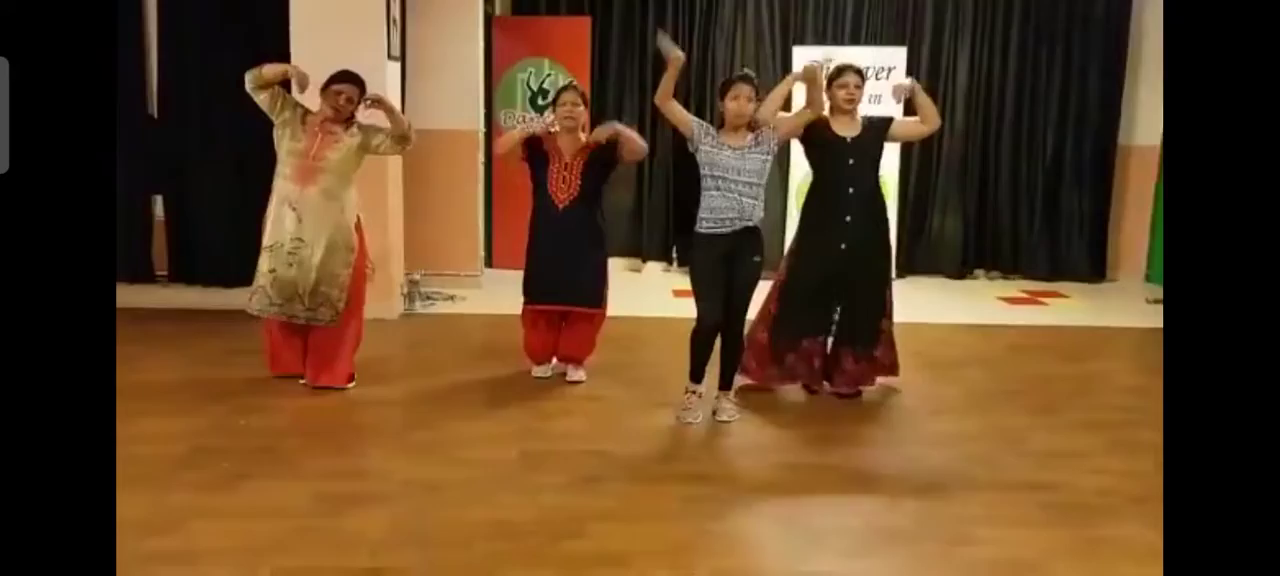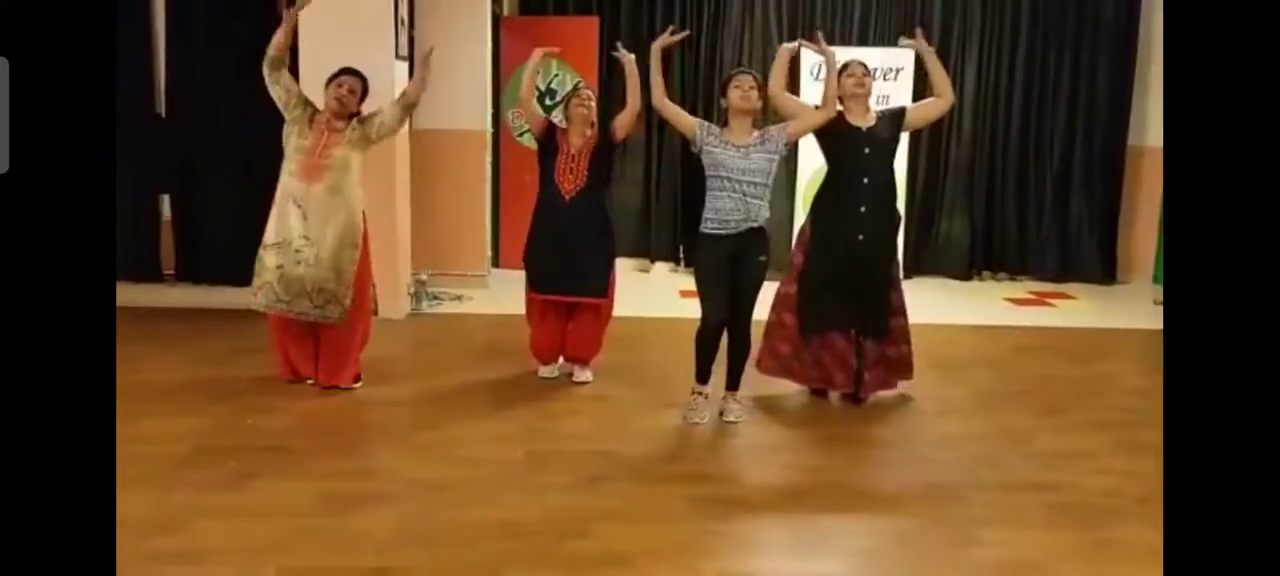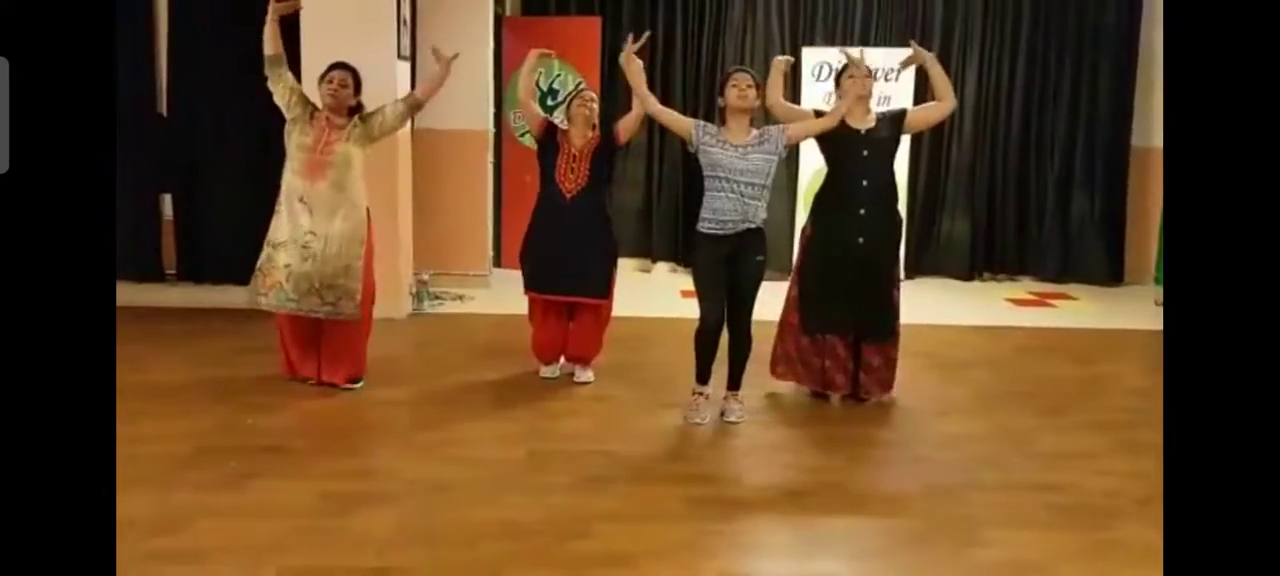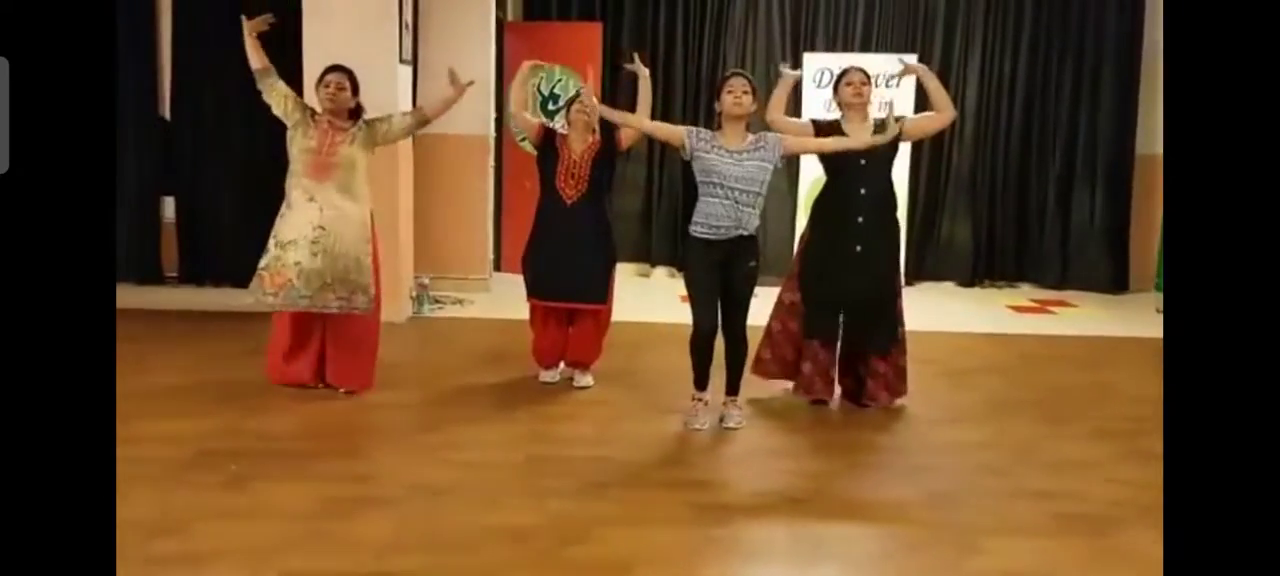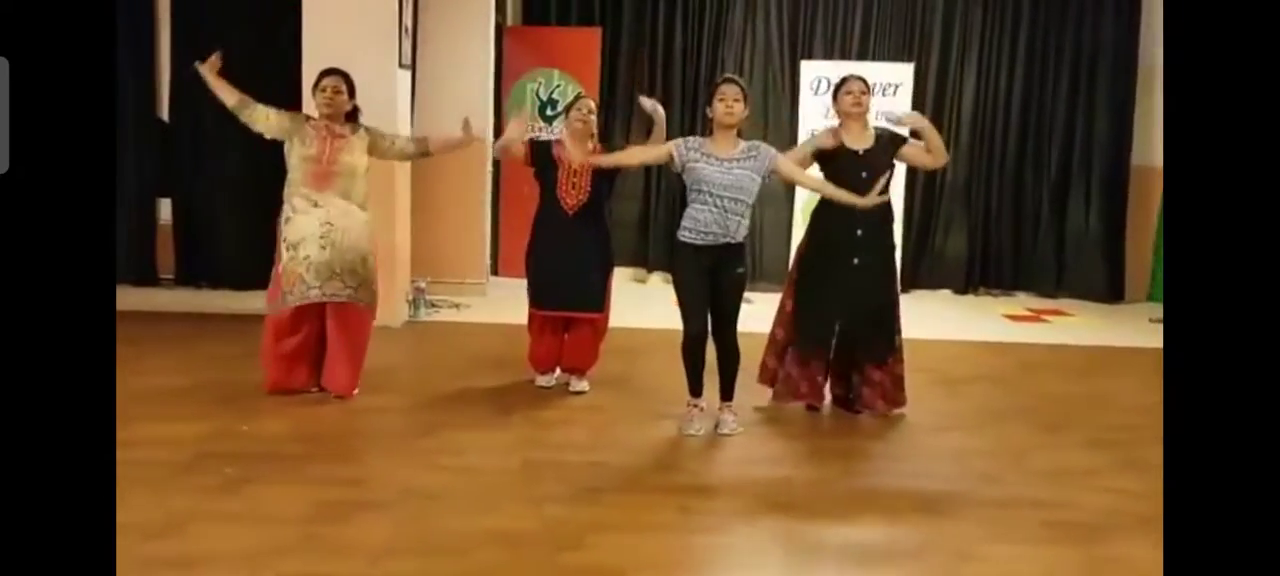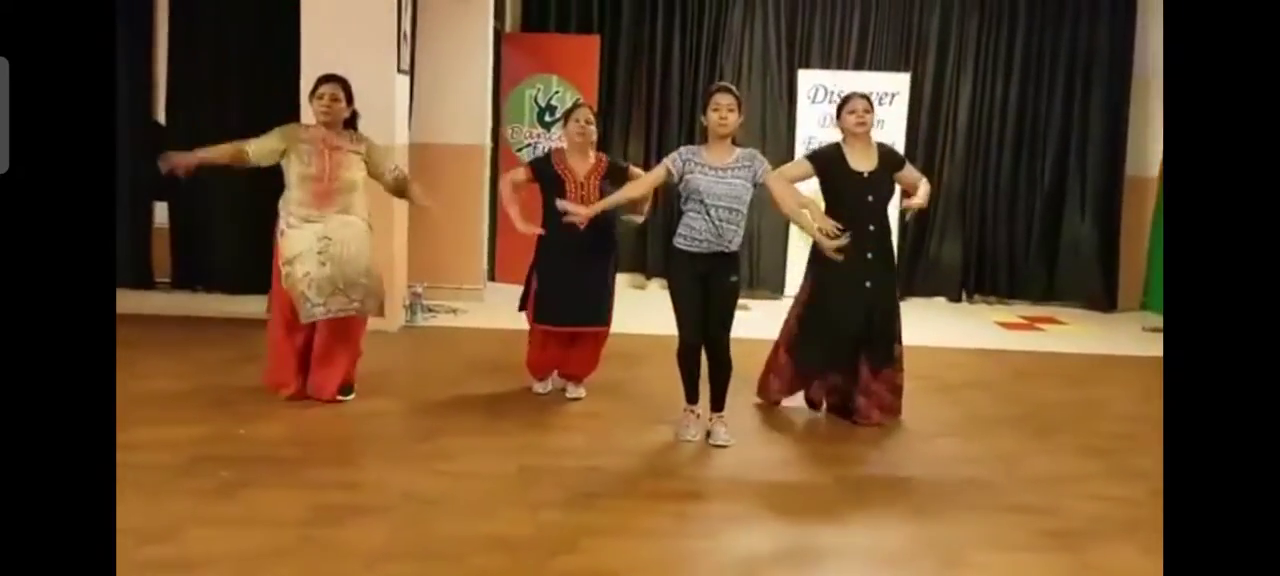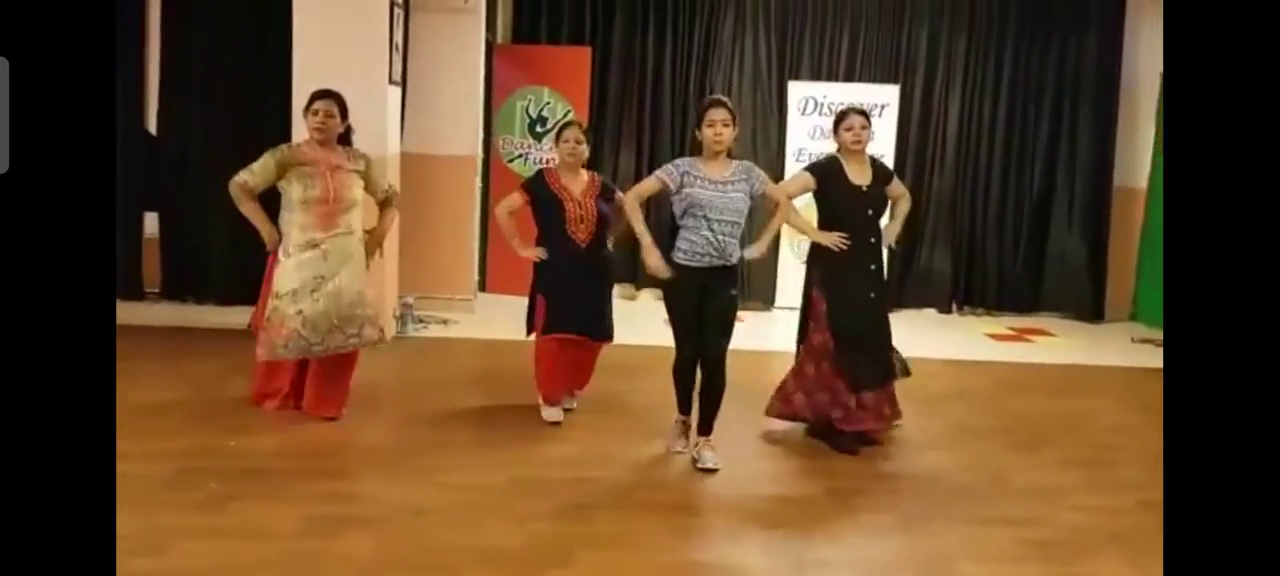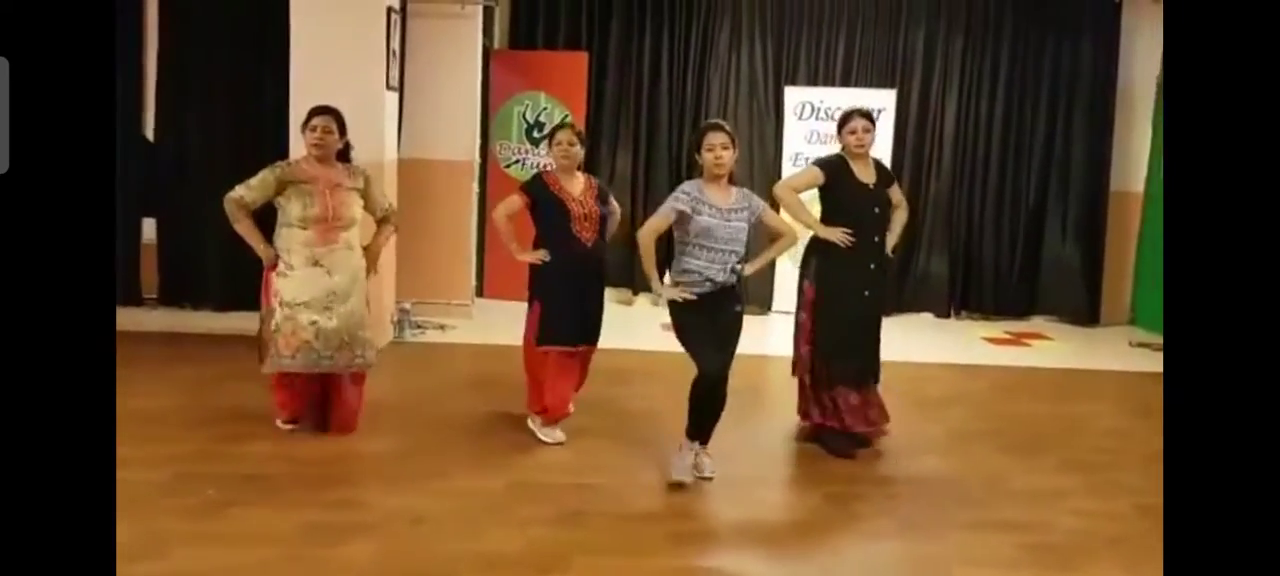
dt=0.3s
person 1, frame 1
left shoulder: (767, 140)
right shoulder: (703, 136)
left elbow: (813, 112)
right elbow: (663, 101)
left wrist: (814, 78)
right wrist: (673, 65)
left hip: (747, 242)
right hip: (708, 240)
left knee: (734, 321)
right knee: (709, 319)
left ankle: (725, 393)
right ankle: (693, 390)
person 1, frame 2
left shoulder: (774, 139)
right shoulder: (706, 135)
left elbow: (827, 111)
right elbow: (660, 102)
left wrist: (829, 60)
right wrist: (656, 53)
left hip: (752, 241)
right hip: (712, 240)
left knee: (740, 321)
right knee: (714, 318)
left ankle: (732, 394)
right ankle: (700, 391)
person 1, frame 3
left shoulder: (773, 138)
right shoulder: (704, 135)
left elbow: (827, 122)
right elbow: (653, 107)
right wrist: (630, 67)
left hip: (750, 241)
right hip: (710, 239)
left knee: (740, 321)
right knee: (711, 318)
left ankle: (733, 394)
right ankle: (700, 391)
person 1, frame 4
left shoulder: (769, 145)
right shoulder: (699, 140)
left elbow: (827, 144)
right elbow: (645, 125)
left wrist: (878, 138)
right wrist: (597, 107)
left hip: (743, 246)
right hip: (703, 244)
left knee: (735, 326)
right knee: (705, 324)
left ankle: (733, 399)
right ankle: (699, 397)
person 1, frame 5
left shoulder: (760, 154)
right shoulder: (691, 148)
left elbow: (806, 179)
right elbow: (641, 155)
left wrist: (859, 202)
right wrist: (589, 160)
left hip: (731, 253)
right hip: (690, 249)
left knee: (725, 333)
right knee: (695, 331)
left ankle: (728, 405)
right ankle: (695, 403)
person 1, frame 6
left shoulder: (752, 161)
right shoulder: (685, 157)
left elbow: (786, 199)
right elbow: (641, 185)
left wrist: (820, 236)
right wrist: (592, 209)
left hip: (725, 261)
right hip: (686, 257)
left knee: (717, 340)
right knee: (689, 339)
left ankle: (718, 417)
right ankle: (691, 410)
person 1, frame 7
left shoulder: (747, 173)
right shoulder: (682, 169)
left elbow: (784, 203)
right elbow: (633, 198)
left wrist: (763, 242)
right wrist: (648, 245)
left hip: (724, 276)
right hip: (682, 272)
left knee: (713, 357)
right knee: (687, 353)
left ankle: (703, 439)
right ankle: (683, 421)
person 1, frame 8
left shoulder: (747, 200)
right shoulder: (688, 194)
left elbow: (788, 234)
right elbow: (646, 234)
left wrist: (753, 266)
right wrist: (657, 285)
left hip: (727, 298)
right hip: (689, 298)
left knee: (719, 376)
right knee: (709, 369)
left ankle: (702, 447)
right ankle: (689, 441)
person 2, frame 1
left shoulder: (358, 135)
right shoulder: (291, 117)
left elbow: (401, 141)
right elbow: (254, 82)
left wrist: (387, 107)
right wrist: (289, 70)
left hip: (334, 230)
right hip: (287, 226)
left knee: (333, 301)
right knee: (285, 296)
left ankle: (333, 371)
right ankle: (297, 366)
person 2, frame 2
left shoulder: (363, 131)
right shoulder: (299, 115)
left elbow: (405, 106)
right elbow: (274, 69)
left wrist: (422, 71)
left hip: (339, 227)
right hip: (291, 224)
left knee: (339, 300)
right knee: (291, 298)
left ankle: (341, 370)
right ankle: (303, 366)
person 2, frame 3
left shoulder: (364, 128)
right shoulder: (298, 114)
left elbow: (409, 104)
right elbow: (275, 69)
left wrist: (442, 72)
left hip: (343, 225)
right hip: (295, 222)
left knee: (343, 298)
right knee: (295, 297)
left ankle: (343, 371)
right ankle: (307, 367)
person 2, frame 4
left shoulder: (367, 132)
right shoulder: (299, 119)
left elbow: (416, 119)
right elbow: (267, 80)
left wrist: (455, 95)
right wrist: (249, 34)
left hip: (349, 226)
right hip: (301, 225)
left knee: (349, 301)
right knee: (299, 300)
left ankle: (345, 374)
right ankle: (302, 371)
person 2, frame 5
left shoulder: (365, 136)
right shoulder: (297, 126)
left elbow: (411, 147)
right elbow: (248, 110)
left wrist: (459, 141)
right wrist: (210, 77)
left hip: (349, 231)
right hip: (303, 229)
left knee: (347, 306)
right knee: (301, 306)
left ankle: (343, 377)
right ankle: (301, 376)
person 2, frame 6
left shoulder: (361, 145)
right shoulder: (290, 137)
left elbow: (396, 179)
right elbow: (243, 151)
left wrist: (422, 200)
right wrist: (194, 157)
left hip: (347, 240)
right hip: (298, 239)
left knee: (342, 311)
right knee: (294, 315)
left ankle: (336, 380)
right ankle: (296, 382)
person 2, frame 7
left shoulder: (359, 162)
right shoulder: (285, 157)
left elbow: (389, 198)
right elbow: (240, 185)
left wrist: (380, 232)
right wrist: (266, 229)
left hip: (344, 262)
right hip: (295, 258)
left knee: (339, 332)
right knee: (291, 330)
left ankle: (326, 401)
right ankle: (285, 395)
person 2, frame 8
left shoulder: (358, 179)
right shoulder: (283, 174)
left elbow: (388, 216)
right elbow: (235, 202)
left wrist: (375, 249)
right wrist: (261, 247)
left hip: (344, 278)
right hip: (294, 273)
left knee: (343, 347)
right knee: (297, 341)
left ankle: (334, 417)
right ankle: (292, 408)
person 3, frame 1
left shoulder: (877, 128)
right shoulder: (813, 129)
left elbow: (931, 123)
left wrist: (915, 92)
left hip: (867, 235)
right hip: (819, 232)
left knee: (862, 308)
right knee: (807, 304)
left ankle: (849, 377)
right ankle: (810, 371)
person 3, frame 2
left shoulder: (892, 120)
right shoulder: (826, 122)
left elbow: (945, 100)
right elbow: (776, 95)
left wrist: (928, 55)
right wrist: (784, 55)
left hip: (878, 230)
right hip: (831, 226)
left knee: (873, 306)
right knee: (825, 303)
left ankle: (861, 381)
right ankle: (822, 375)
person 3, frame 3
left shoulder: (893, 122)
right shoulder: (825, 122)
left elbow: (947, 104)
right elbow: (774, 104)
left wrist: (928, 61)
right wrist: (778, 67)
left hip: (879, 230)
right hip: (832, 227)
left knee: (872, 306)
right knee: (826, 304)
left ankle: (861, 380)
right ankle: (822, 379)
person 3, frame 4
left shoulder: (891, 128)
right shoulder: (823, 131)
left elbow: (946, 114)
right elbow: (774, 120)
left wrist: (923, 74)
right wrist: (786, 81)
left hip: (877, 236)
right hip: (830, 234)
left knee: (871, 312)
right knee: (822, 310)
left ankle: (860, 385)
right ankle: (817, 384)
person 3, frame 5
left shoulder: (888, 140)
right shoulder: (826, 142)
left elbow: (939, 160)
left wrist: (924, 127)
right wrist: (814, 147)
left hip: (875, 244)
right hip: (829, 240)
left knee: (868, 320)
right knee: (819, 314)
left ankle: (850, 390)
right ankle: (810, 387)
person 3, frame 6
left shoulder: (888, 157)
right shoulder: (827, 157)
left elbow: (919, 182)
right elbow: (777, 179)
left wrist: (920, 196)
left hip: (877, 259)
right hip: (836, 256)
left knee: (873, 334)
right knee: (830, 328)
left ankle: (853, 400)
right ankle: (819, 386)
person 3, frame 7
left shoulder: (879, 170)
right shoulder: (824, 170)
left elbow: (903, 197)
right elbow: (777, 195)
left wrist: (893, 230)
right wrist: (814, 233)
left hip: (870, 271)
right hip: (833, 270)
left knee: (868, 344)
right knee: (839, 345)
left ankle: (859, 419)
right ankle: (833, 423)
person 3, frame 8
left shoulder: (881, 172)
right shoulder: (830, 167)
left elbow: (900, 206)
right elbow: (783, 189)
left wrist: (891, 238)
right wrist: (819, 228)
left hip: (869, 271)
right hip: (831, 267)
left knee: (861, 345)
right knee: (833, 345)
left ankle: (852, 422)
right ankle: (829, 425)
person 4, frame 1
left shoulder: (599, 149)
right shoulder: (539, 144)
left elbow: (640, 150)
right elbow: (500, 147)
left wrist: (618, 131)
right wrist: (529, 131)
left hip: (585, 243)
right hip: (545, 240)
left knee: (583, 305)
right knee: (542, 304)
left ankle: (574, 359)
right ankle: (541, 357)
person 4, frame 2
left shoulder: (604, 144)
right shoulder: (549, 139)
left elbow: (633, 108)
right elbow: (526, 100)
left wrist: (630, 65)
right wrist: (537, 60)
left hip: (591, 238)
right hip: (550, 236)
left knee: (589, 303)
right knee: (547, 301)
left ankle: (580, 360)
right ankle: (548, 357)
person 4, frame 3
left shoulder: (606, 144)
right shoulder: (550, 139)
left elbow: (639, 111)
right elbow: (525, 100)
right wrist: (533, 61)
left hip: (591, 238)
right hip: (550, 236)
left knee: (590, 303)
right knee: (548, 302)
left ankle: (581, 360)
right ankle: (549, 358)
person 4, frame 4
left shoulder: (606, 148)
right shoulder: (549, 143)
left elbow: (641, 122)
right elbow: (517, 112)
left wrist: (644, 78)
right wrist: (524, 72)
left hip: (592, 241)
right hip: (551, 239)
left knee: (590, 307)
right knee: (549, 305)
left ankle: (581, 364)
right ankle: (549, 362)
person 4, frame 5
right shoulder: (545, 150)
right elbow: (502, 150)
left wrist: (659, 118)
right wrist: (509, 137)
left hip: (590, 248)
right hip: (549, 245)
left knee: (588, 313)
right knee: (546, 310)
left ankle: (577, 370)
right ankle: (545, 367)
person 4, frame 6
left shoulder: (608, 167)
right shoulder: (548, 163)
left elbow: (643, 179)
right elbow: (507, 180)
right wrist: (520, 220)
left hip: (596, 258)
right hip: (555, 255)
left knee: (590, 322)
right knee: (548, 320)
left ankle: (574, 376)
right ankle: (542, 373)
person 4, frame 7
left shoulder: (599, 185)
right shoulder: (541, 182)
right elbow: (502, 210)
left wrist: (607, 239)
right wrist: (521, 247)
left hip: (594, 274)
right hip: (555, 273)
left knee: (588, 339)
right knee: (555, 337)
left ankle: (568, 390)
right ankle: (550, 397)
person 4, frame 8
left shoulder: (595, 186)
right shoulder: (540, 184)
left elbow: (614, 213)
right elbow: (500, 213)
right wrist: (520, 252)
left hip: (589, 278)
right hip: (553, 277)
left knee: (581, 345)
right knee: (553, 347)
left ankle: (561, 398)
right ankle: (543, 415)
